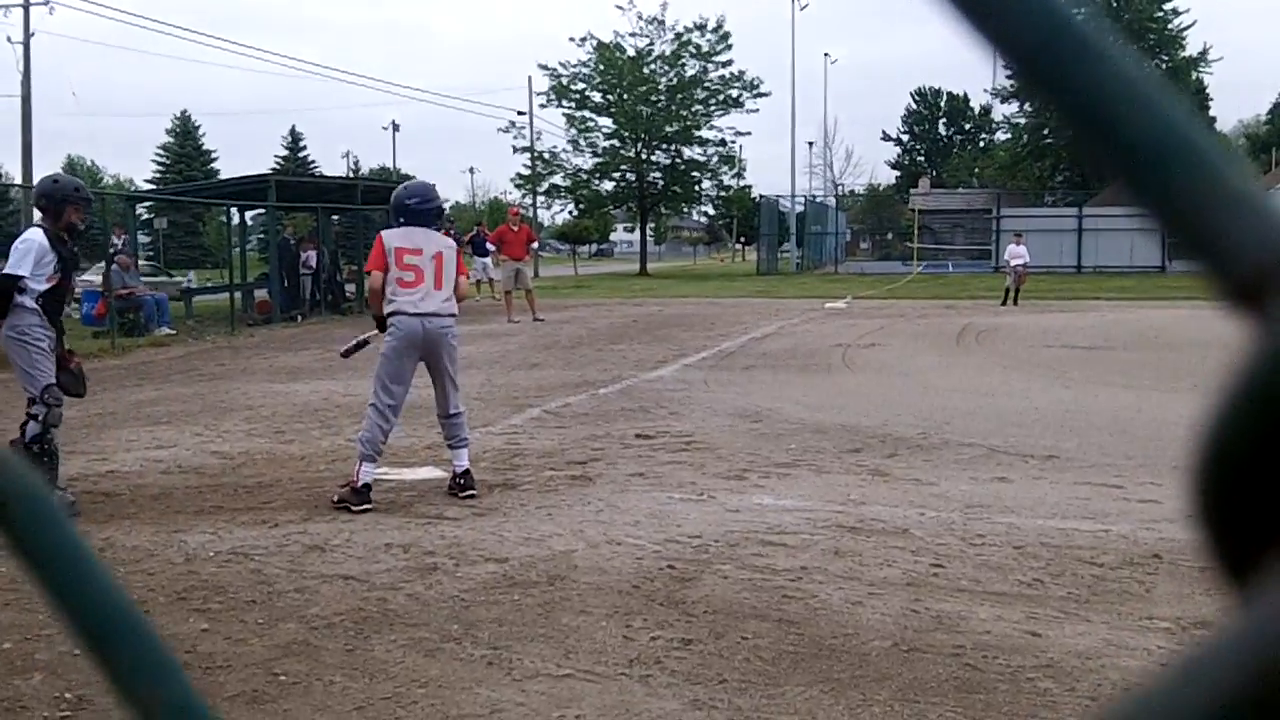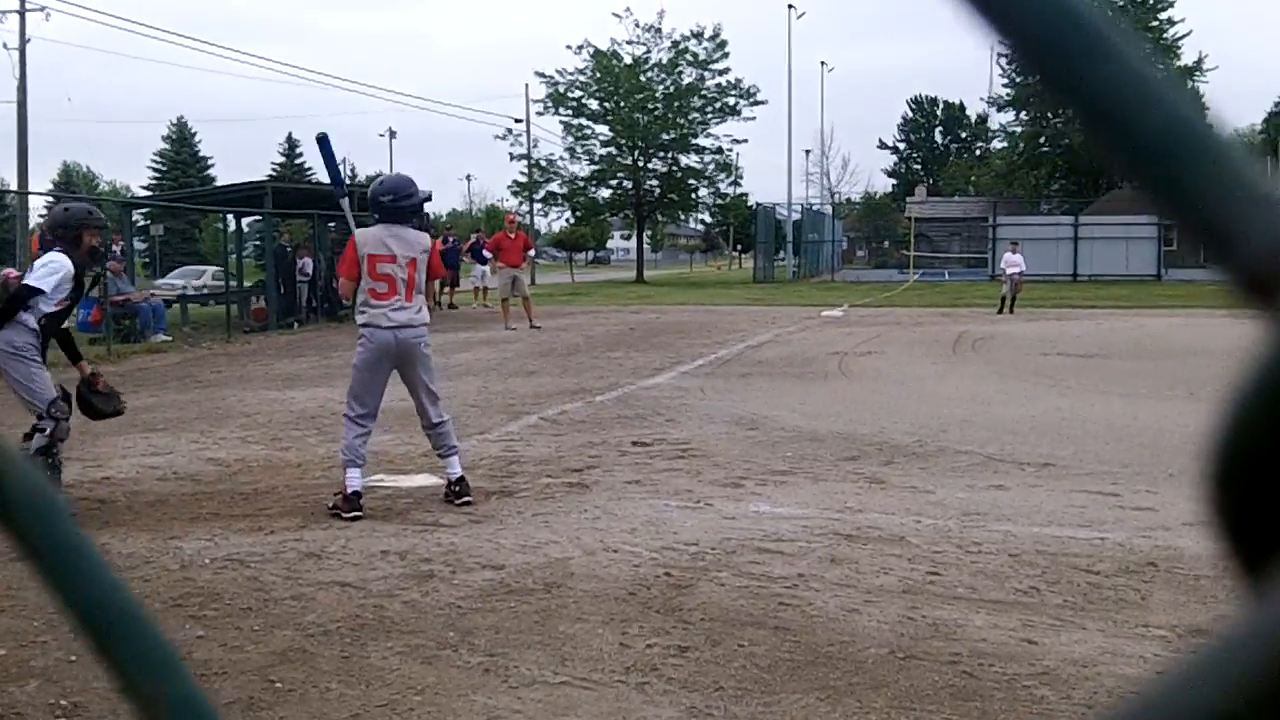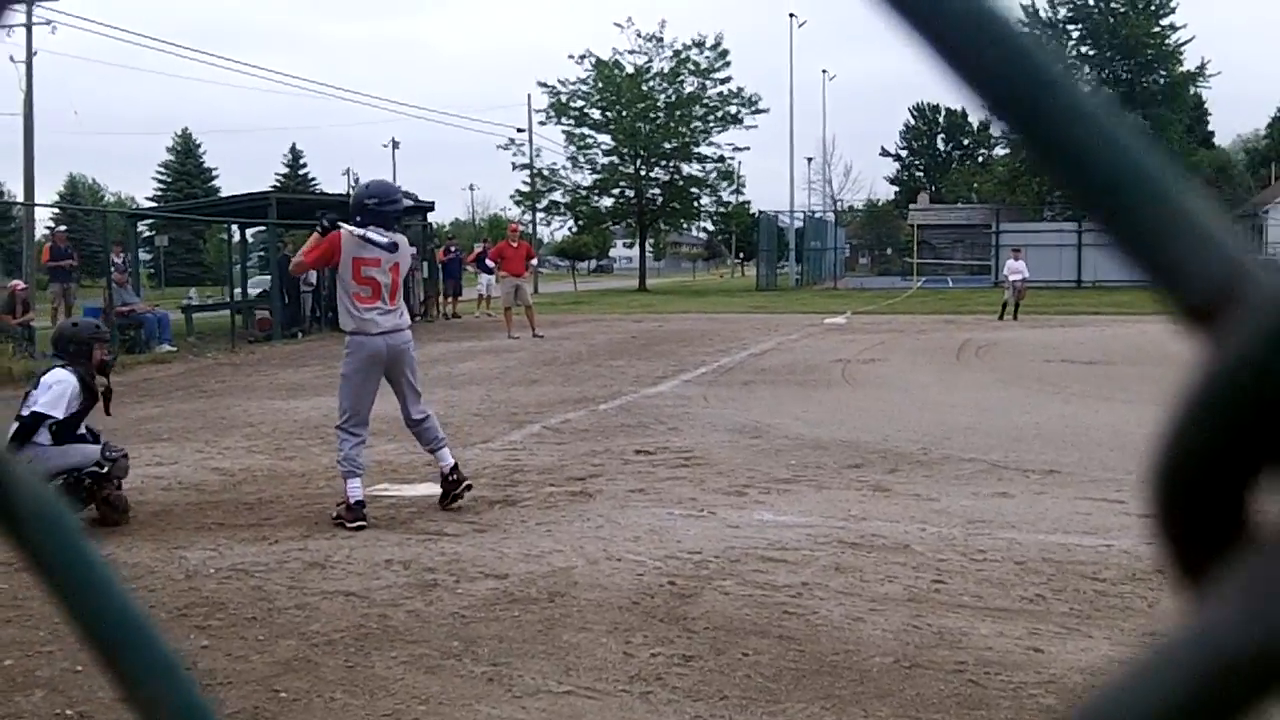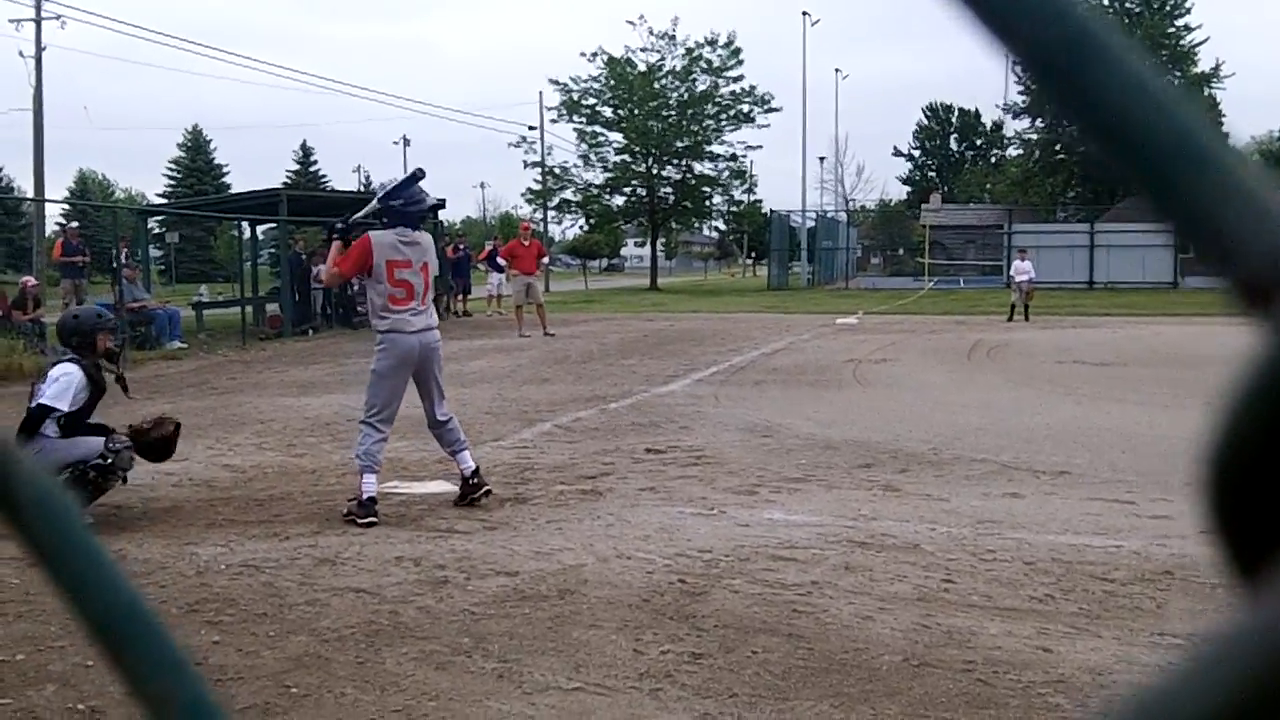
dt=0.4s
person 1, frame 1
left shoulder: (387, 238)
right shoulder: (448, 244)
left elbow: (375, 283)
right elbow: (463, 290)
left wrist: (379, 314)
left hip: (404, 324)
right hip: (444, 324)
left knee: (383, 405)
right knee: (450, 402)
left ankle: (361, 485)
right ankle: (462, 475)
person 1, frame 2
left shoulder: (360, 239)
right shoulder: (423, 242)
left elbow: (345, 292)
left hip: (375, 335)
right hip: (414, 334)
left knee: (358, 415)
right knee: (432, 410)
left ankle: (352, 493)
right ankle: (456, 481)
person 1, frame 3
left shoulder: (341, 239)
right shoulder: (402, 245)
left elbow: (296, 267)
left wrist: (320, 231)
left hip: (362, 342)
right hip: (400, 338)
left knee: (352, 424)
right knee: (417, 412)
left ankle: (354, 503)
right ankle: (450, 473)
person 1, frame 4
left shoulder: (372, 241)
right shoulder: (427, 242)
left elbow: (331, 279)
left wrist: (337, 240)
left hip: (394, 341)
right hip: (429, 337)
left knee: (375, 421)
right knee: (438, 412)
left ankle: (366, 500)
right ankle: (472, 477)
person 2, frame 1
left shoulder: (61, 244)
right shoulder: (35, 239)
left wrist: (60, 345)
left hip: (44, 331)
left knee: (44, 402)
right knee: (46, 401)
person 2, frame 2
left shoulder: (68, 267)
right shoulder: (61, 263)
left elbow: (59, 326)
left wrist: (83, 366)
left hip: (28, 347)
left knee: (55, 405)
right knee: (54, 412)
person 2, frame 3
left shoulder: (83, 381)
right shoulder: (65, 379)
left elbow: (80, 434)
right elbow: (31, 421)
left hip: (41, 451)
right hip: (29, 455)
left knee: (90, 440)
right knee: (116, 460)
person 2, frame 4
left shoulder: (90, 370)
right shoulder: (72, 372)
left elbow: (79, 426)
right elbow: (38, 413)
left wrist: (124, 436)
left hip: (53, 445)
right hip: (40, 449)
right knee: (120, 451)
